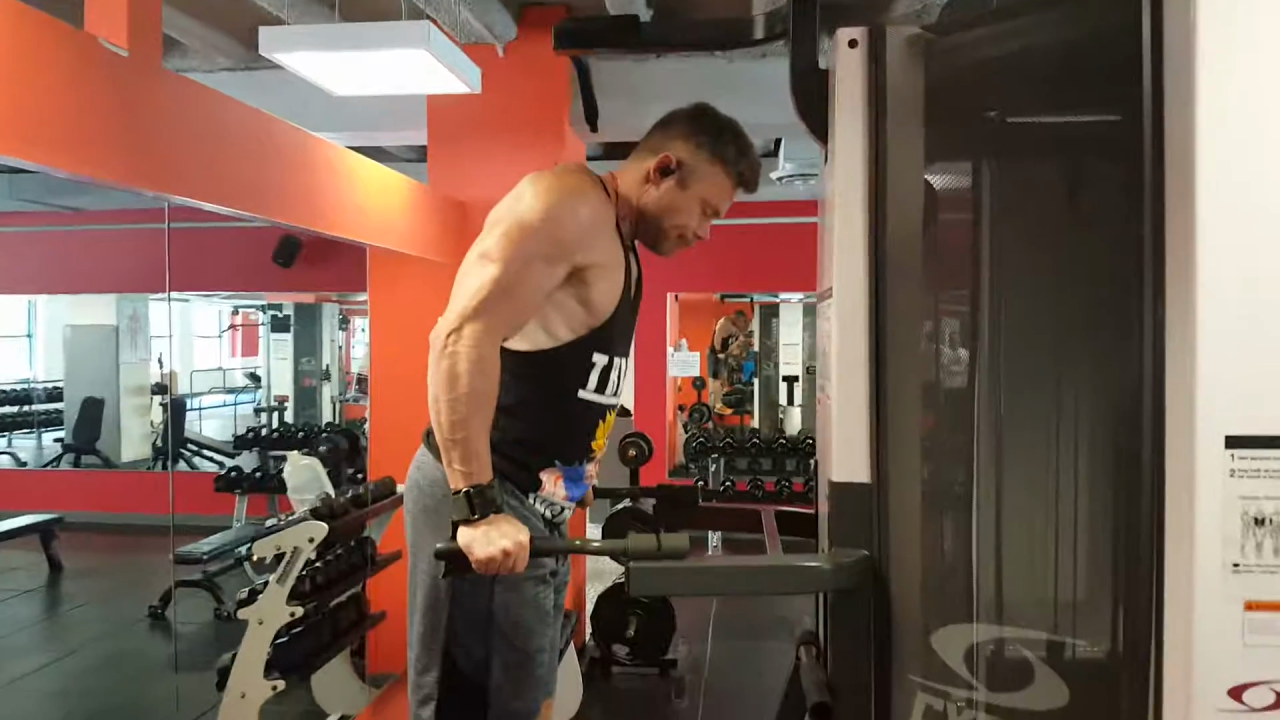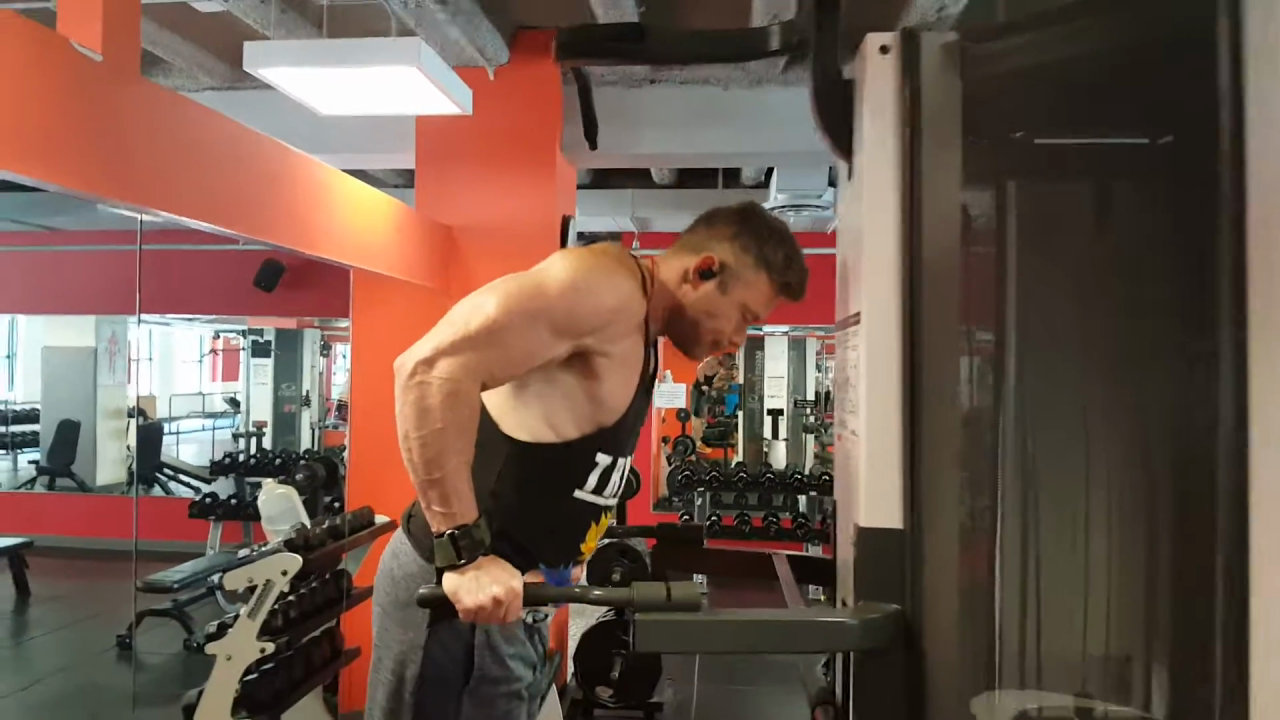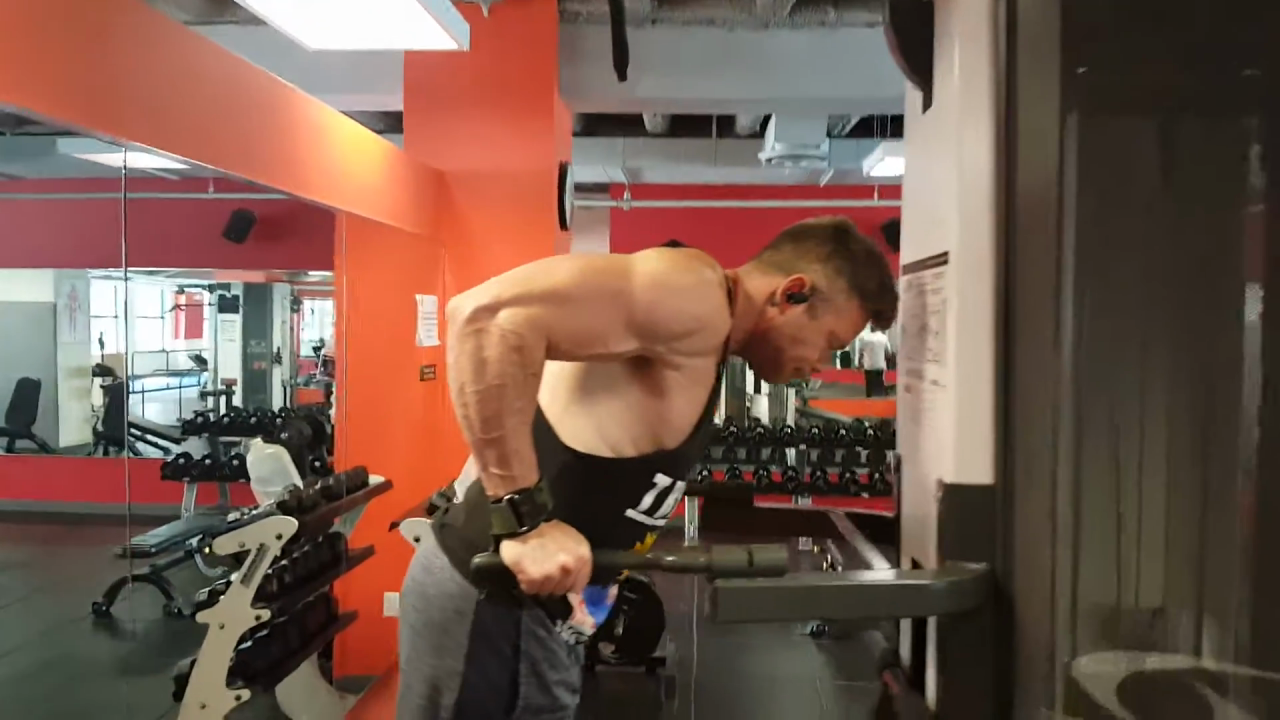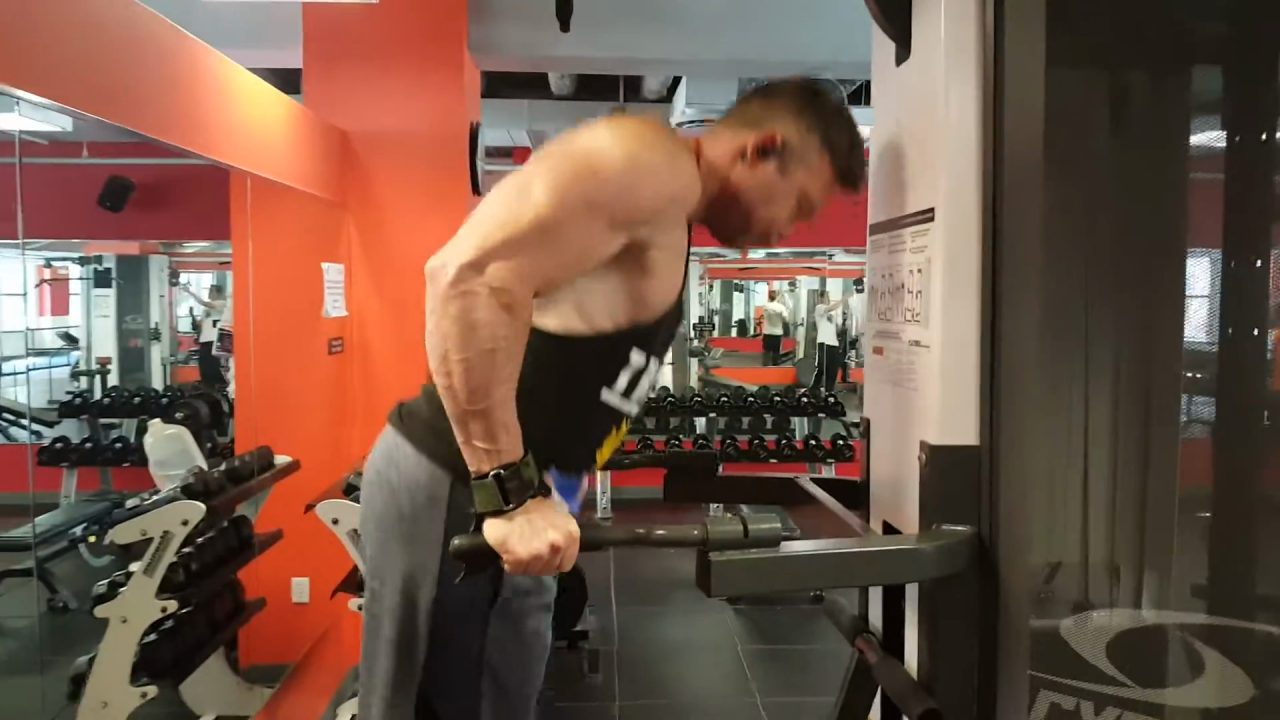
dt=0.7s
person 1, frame 1
left shoulder: (622, 249)
right shoulder: (572, 204)
right elbow: (462, 335)
right wrist: (476, 506)
left hip: (538, 507)
right hip: (487, 500)
person 1, frame 2
left shoulder: (638, 335)
right shoulder: (608, 288)
right elbow: (432, 367)
right wrist: (463, 553)
left hip: (511, 601)
right hip: (464, 591)
person 1, frame 3
left shoulder: (703, 337)
right shoulder: (694, 295)
right elbow: (489, 316)
right wrist: (524, 520)
left hip: (542, 606)
right hip: (496, 600)
person 1, frame 4
left shoulder: (664, 202)
right shoulder: (651, 163)
right elbow: (470, 276)
right wrist: (505, 493)
left hip: (502, 493)
right hip: (454, 486)
